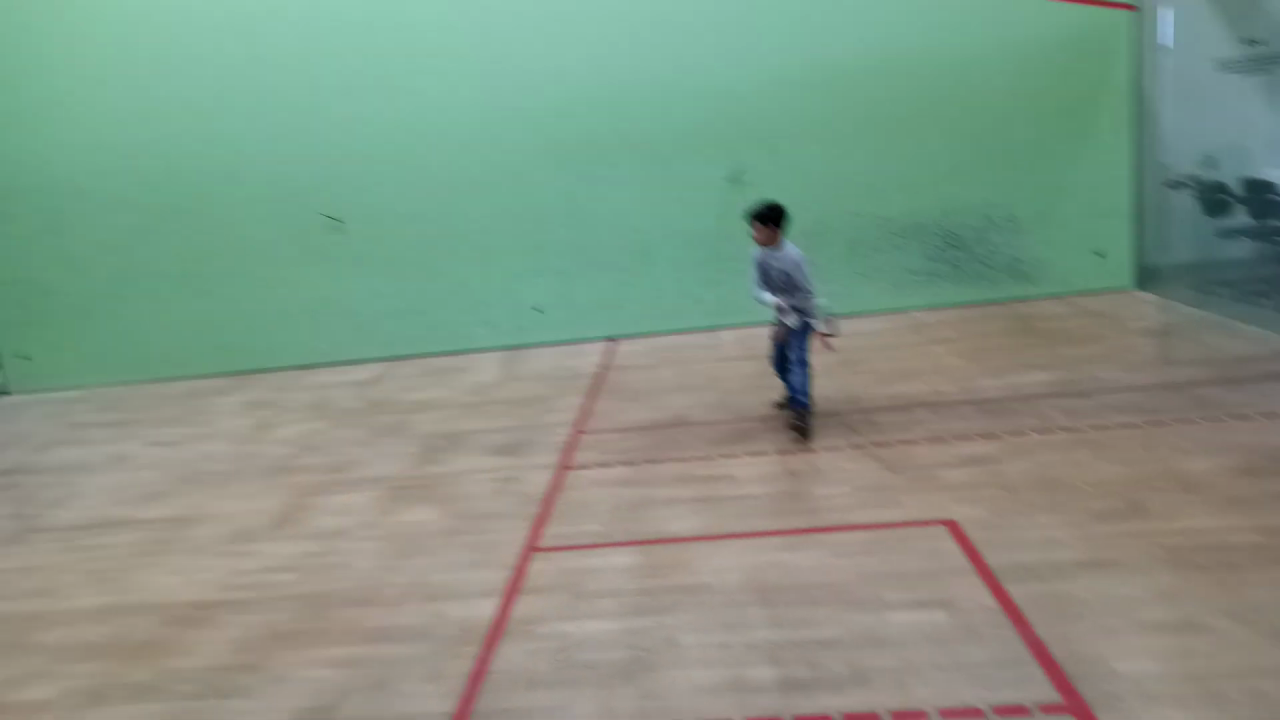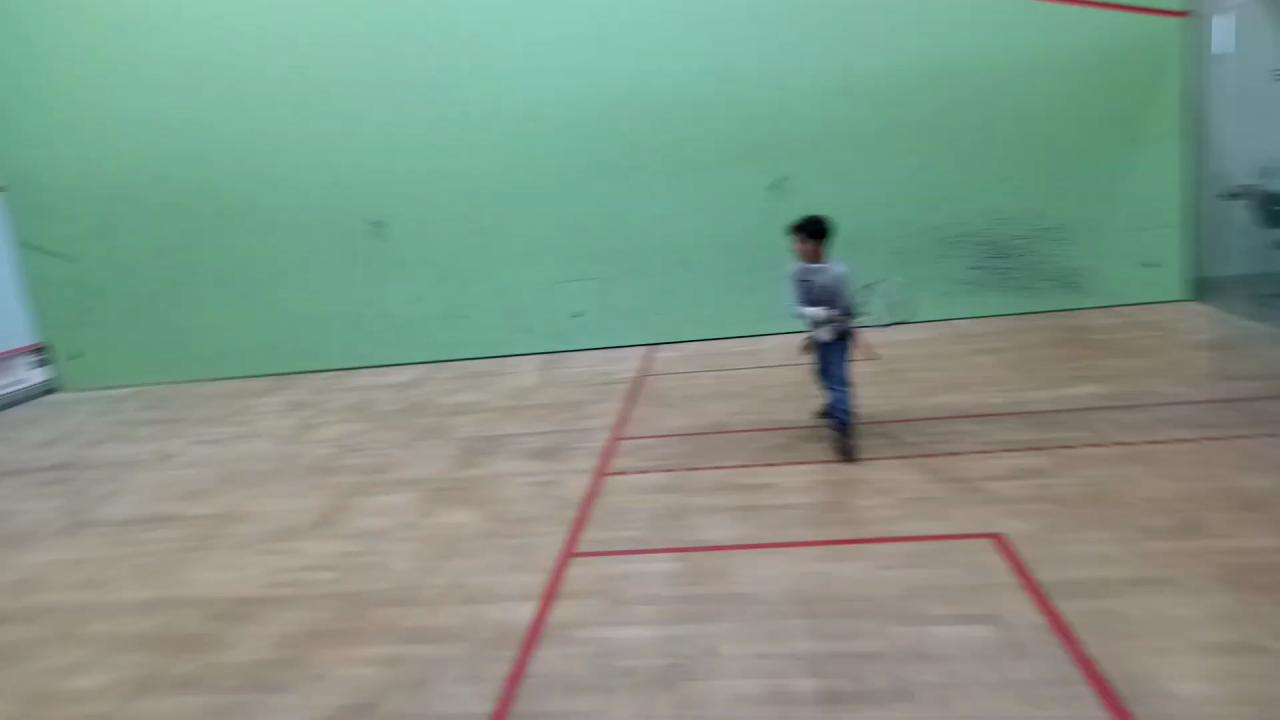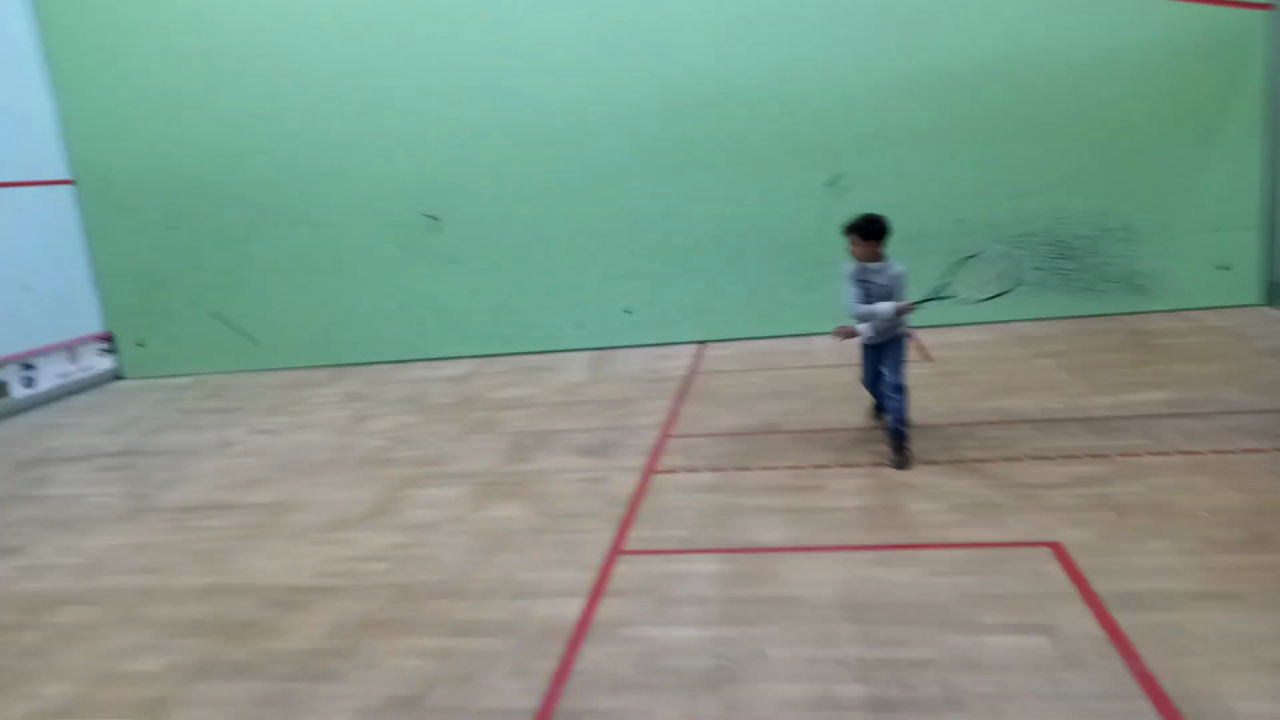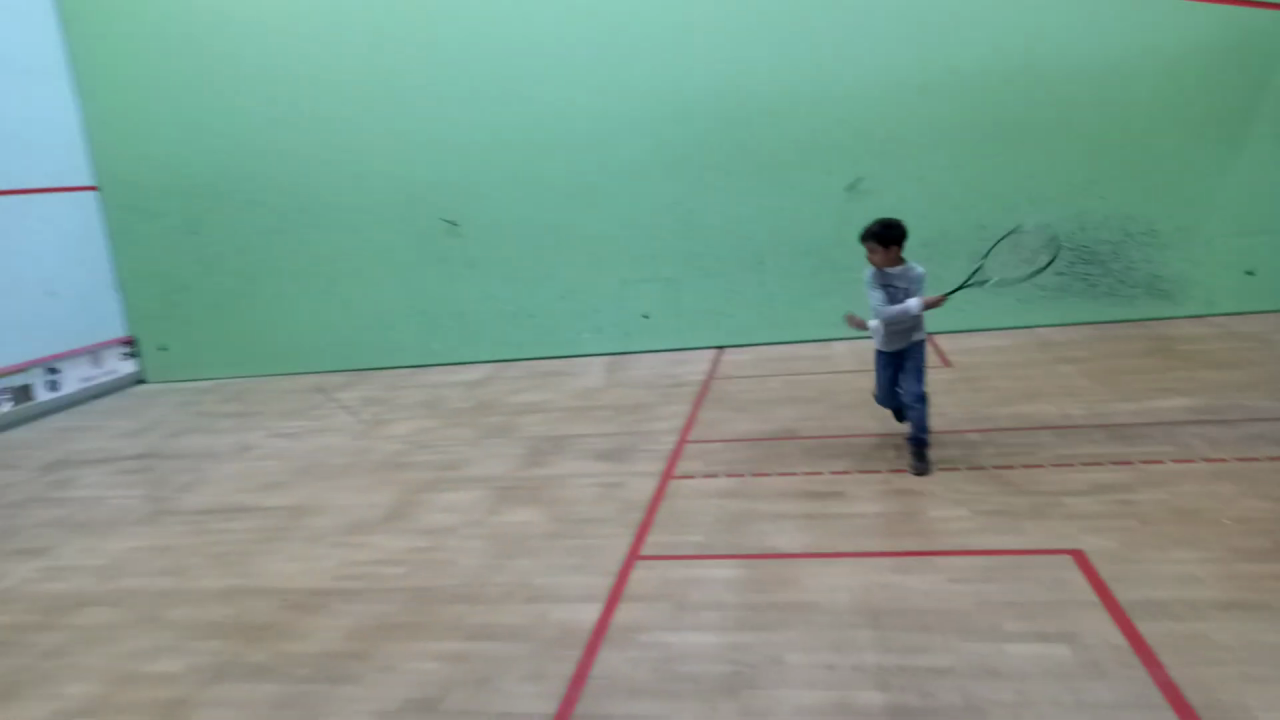
dt=0.1s
person 1, frame 1
left shoulder: (793, 257)
right shoulder: (759, 256)
left elbow: (807, 295)
right elbow: (759, 290)
left wrist: (807, 323)
right wrist: (775, 303)
left hip: (800, 316)
right hip: (783, 316)
left knee: (796, 360)
right knee: (780, 362)
left ankle: (800, 411)
right ankle: (794, 395)
person 1, frame 2
left shoulder: (837, 272)
right shoulder: (797, 272)
left elbow: (846, 312)
right elbow: (797, 308)
left wrist: (821, 335)
right wrist: (822, 314)
left hip: (838, 333)
right hip: (820, 333)
left knee: (837, 377)
right knee: (827, 375)
left ankle: (843, 432)
right ankle: (835, 408)
person 1, frame 3
left shoulder: (895, 272)
right shoulder: (853, 271)
left elbow: (895, 316)
right elbow: (858, 310)
left wrist: (859, 330)
right wrist: (892, 308)
left hip: (891, 336)
right hip: (869, 337)
left knee: (892, 385)
right knee: (871, 383)
left ankle: (898, 439)
right ankle: (883, 405)
person 1, frame 4
left shoulder: (916, 274)
right shoulder: (872, 277)
left elbow: (906, 317)
right elbow: (888, 313)
left wrist: (870, 325)
right wrist: (922, 303)
left hip: (911, 345)
right hip: (884, 347)
left knee: (914, 395)
right knee: (884, 395)
left ankle: (918, 448)
right ankle: (899, 406)
